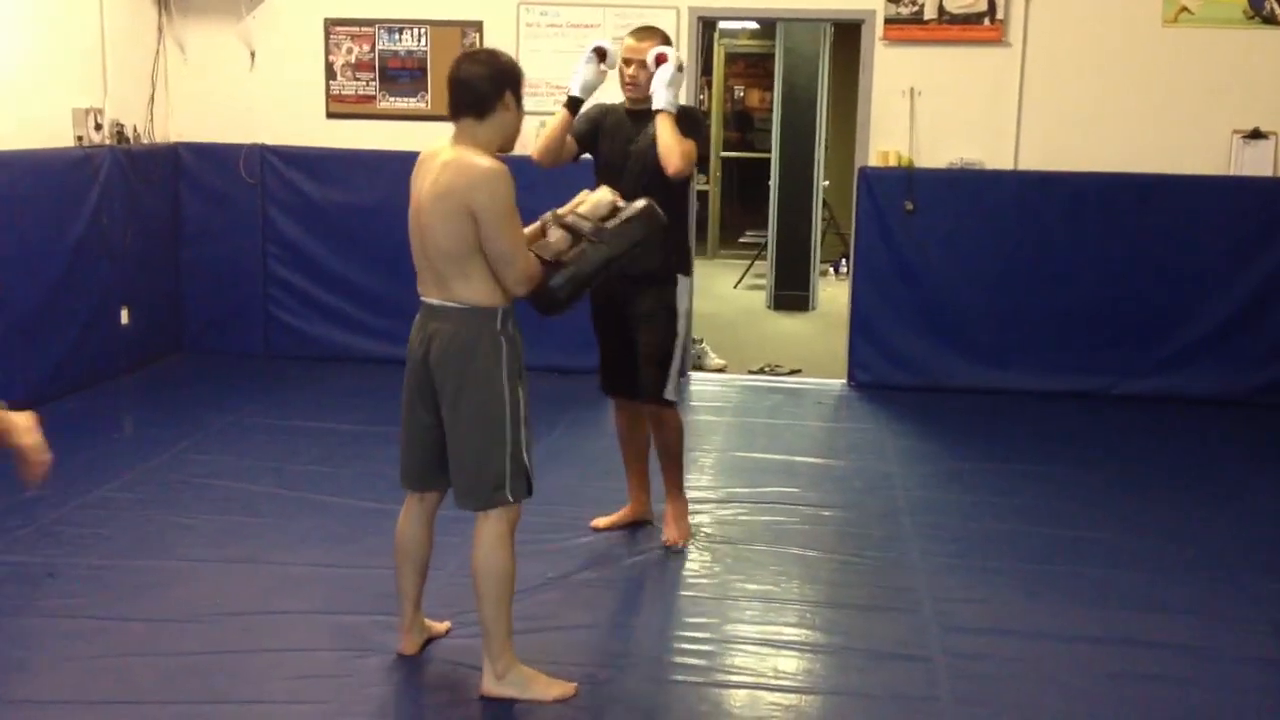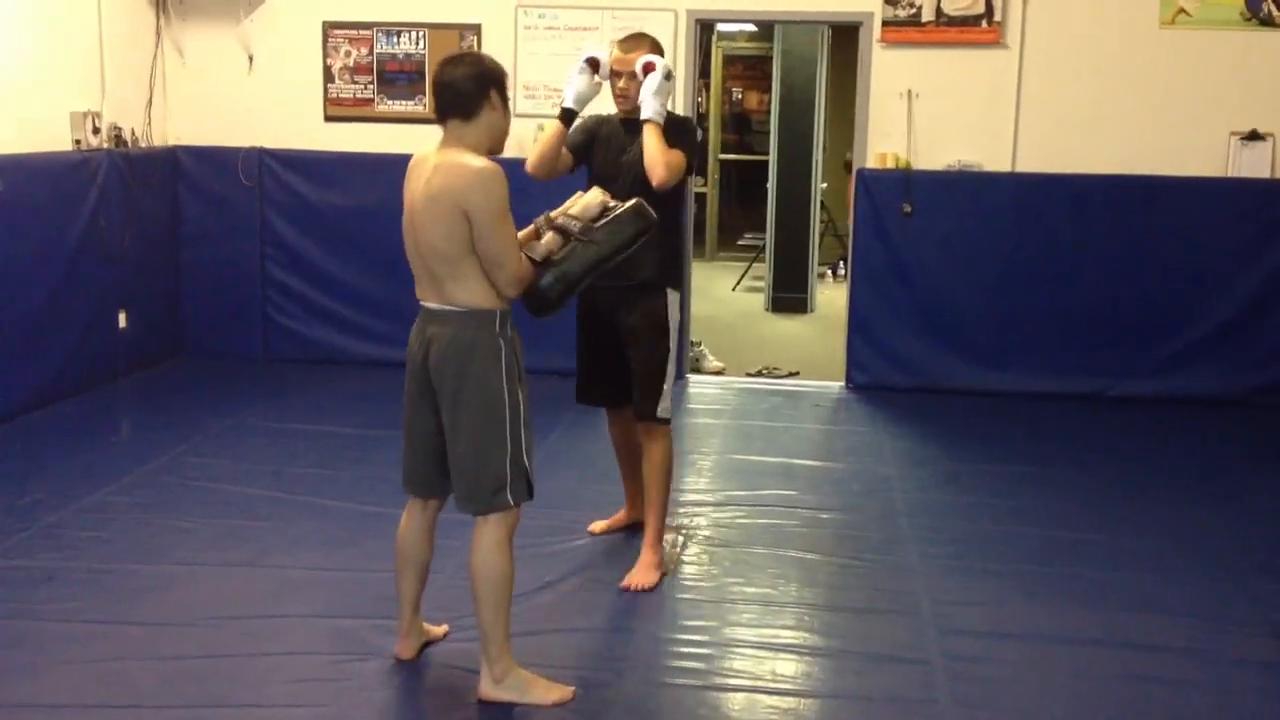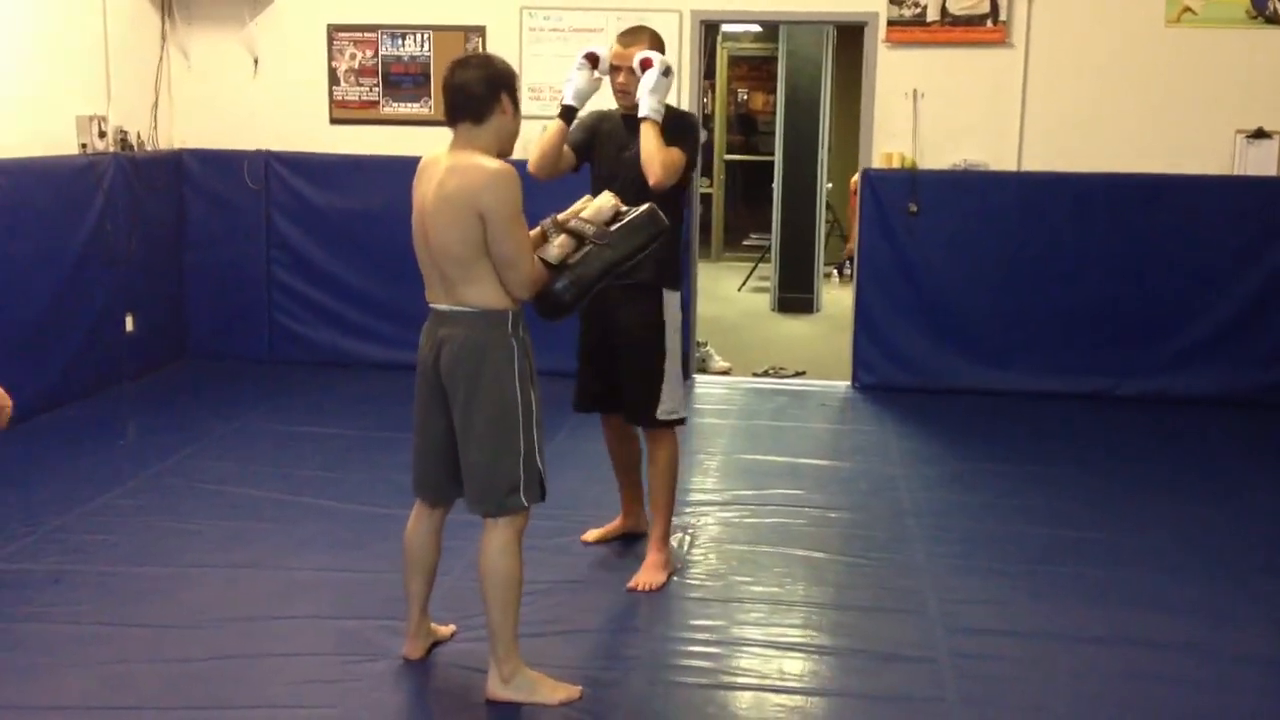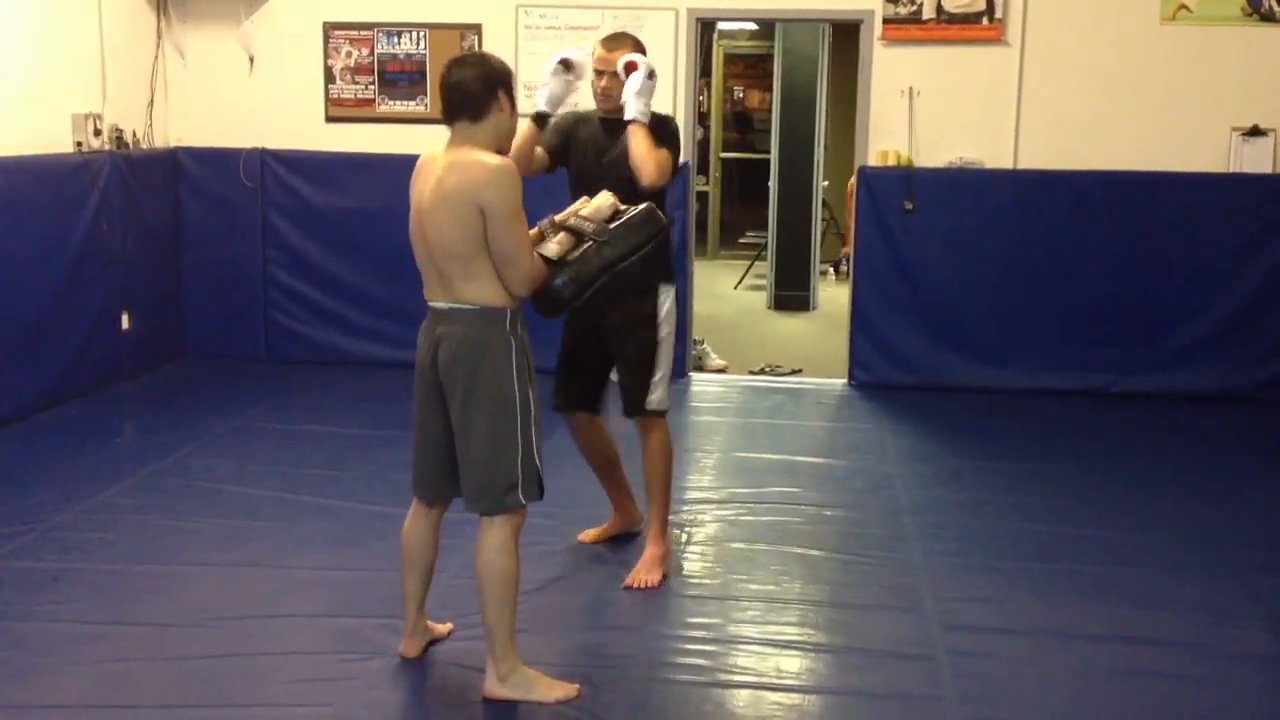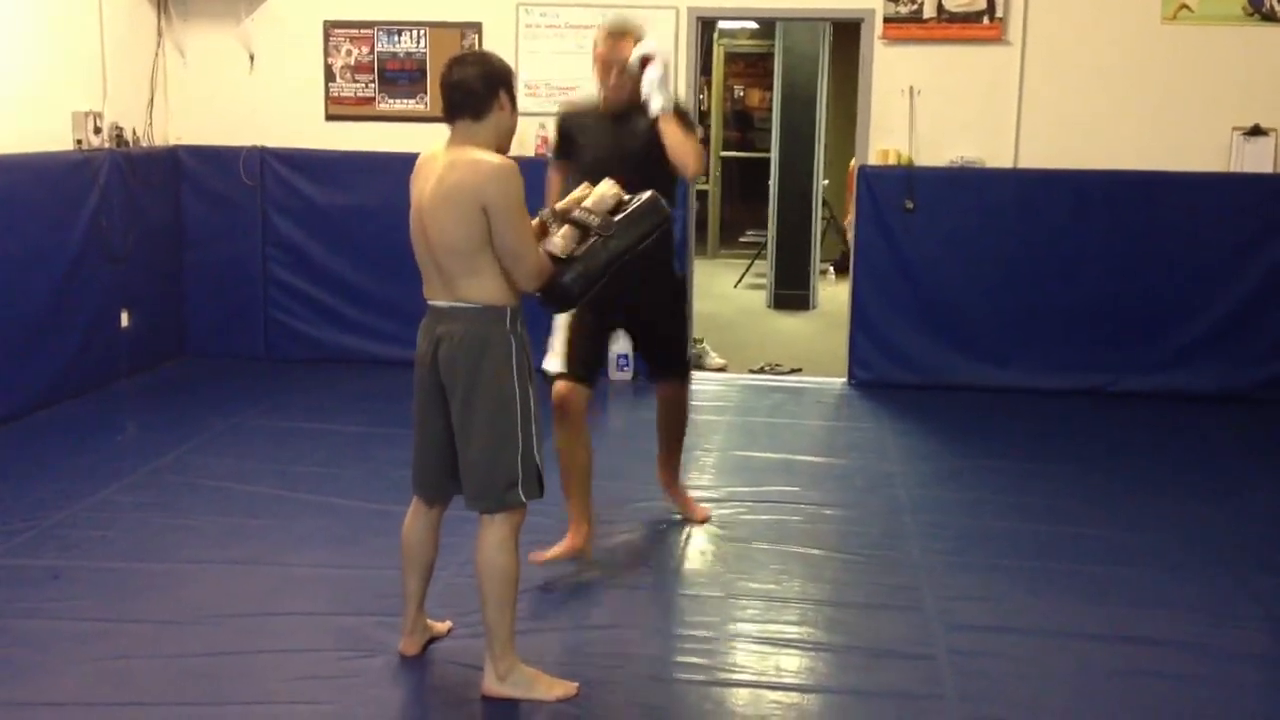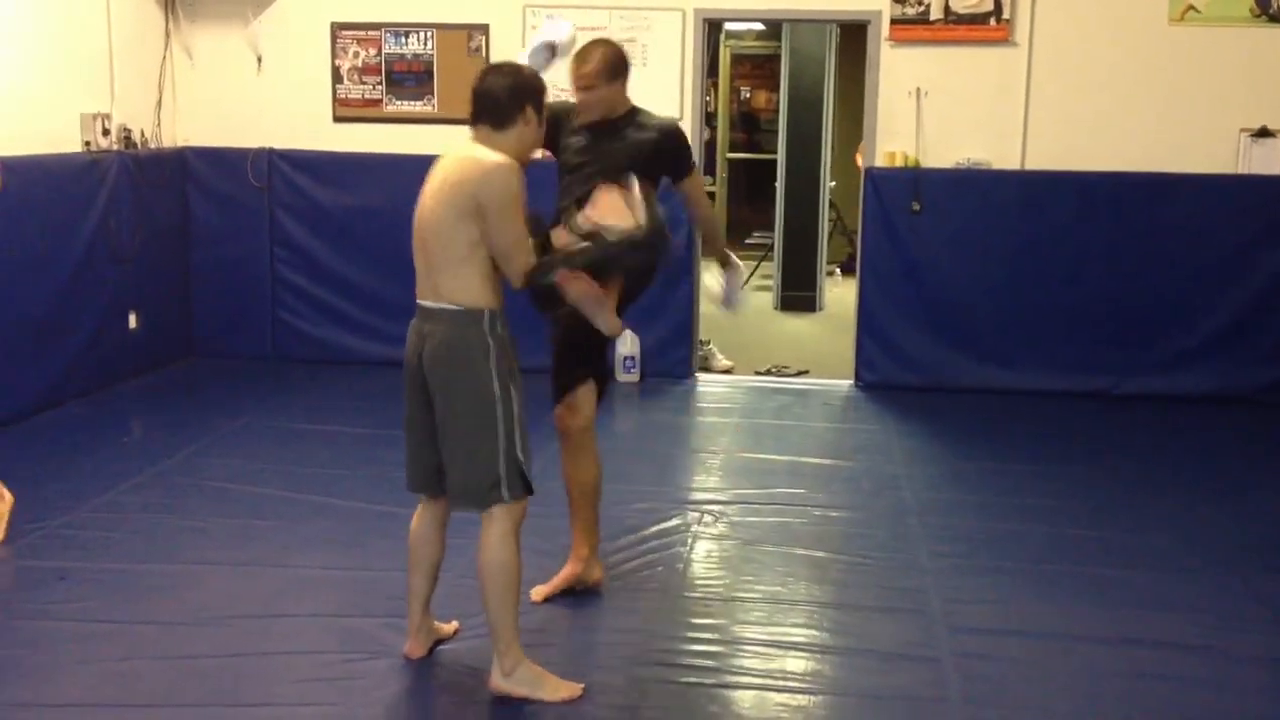
dt=0.4s
person 1, frame 1
left shoulder: (427, 163)
right shoulder: (487, 175)
right elbow: (519, 278)
left wrist: (553, 221)
left hip: (429, 327)
right hip: (477, 337)
left knee: (422, 493)
right knee: (497, 506)
left ankle: (411, 626)
right ankle: (500, 667)
person 1, frame 2
left shoulder: (420, 167)
right shoulder: (480, 175)
right elbow: (511, 279)
left wrist: (549, 221)
left hip: (429, 331)
right hip: (477, 340)
left knee: (423, 498)
right knee: (496, 510)
left ankle: (409, 630)
right ankle: (499, 672)
person 1, frame 3
left shoulder: (428, 170)
right shoulder: (494, 177)
right elbow: (523, 282)
left wrist: (554, 225)
left hip: (439, 334)
right hip: (488, 342)
left knee: (432, 500)
right knee: (506, 513)
left ankle: (417, 630)
right ankle: (507, 672)
person 1, frame 4
left shoulder: (426, 168)
right shoulder: (494, 172)
right elbow: (521, 279)
left wrist: (550, 227)
left hip: (437, 331)
right hip: (486, 339)
left knee: (429, 497)
right knee: (502, 511)
left ankle: (414, 629)
right ankle: (503, 670)
person 1, frame 5
left shoulder: (426, 167)
right shoulder: (496, 171)
right elbow: (528, 276)
left hip: (437, 329)
right hip: (487, 338)
left knee: (429, 495)
right knee: (503, 509)
left ankle: (413, 627)
right ankle: (502, 668)
person 1, frame 6
left shoulder: (450, 164)
right shoulder: (496, 171)
right elbow: (520, 270)
right wrist: (574, 237)
left hip: (427, 331)
right hip: (469, 338)
left knee: (435, 496)
right knee: (502, 505)
left ankle: (420, 628)
right ankle: (510, 665)
person 2, frame 1
left shoulder: (684, 119)
right shoulder: (602, 117)
left elbow: (676, 167)
right elbow: (544, 157)
left wrist: (663, 102)
right wrist: (578, 92)
left hip: (662, 277)
right hip: (610, 273)
left knee: (658, 397)
right knee: (625, 395)
left ankle: (676, 502)
right ankle: (637, 501)
person 2, frame 2
left shoulder: (677, 129)
right shoulder: (596, 128)
left elbow: (661, 176)
right elbow: (539, 168)
left wrist: (651, 111)
right wrist: (571, 105)
left hip: (652, 290)
right hip: (598, 285)
left knee: (652, 417)
right knee: (616, 405)
left ankle: (653, 549)
right ankle: (634, 504)
person 2, frame 3
left shoulder: (679, 125)
right shoulder: (598, 124)
left elbow: (659, 176)
right elbow: (541, 169)
left wrist: (649, 108)
right wrist: (571, 102)
left hip: (651, 290)
right hip: (600, 285)
left knee: (657, 420)
right knee: (611, 413)
left ankle: (659, 548)
right ankle: (632, 514)
person 2, frame 4
left shoulder: (658, 128)
right shoulder: (573, 126)
left elbow: (651, 177)
right elbow: (517, 168)
left wrist: (636, 111)
right wrist: (544, 106)
left hip: (643, 288)
right hip: (589, 287)
left knee: (647, 412)
right knee: (577, 409)
left ankle: (657, 543)
right ankle: (623, 513)
person 2, frame 5
left shoulder: (664, 115)
right shoulder: (574, 121)
left elbow: (693, 168)
right elbow: (558, 185)
left wrist: (659, 103)
left hip: (652, 274)
left knee: (673, 384)
right knee: (565, 394)
left ankle: (669, 478)
right ankle: (579, 530)
person 2, frame 6
left shoulder: (659, 134)
right shoulder: (562, 119)
left elbow: (696, 201)
left wrist: (727, 265)
left hip: (620, 262)
right knee: (573, 421)
right ankle: (583, 560)
